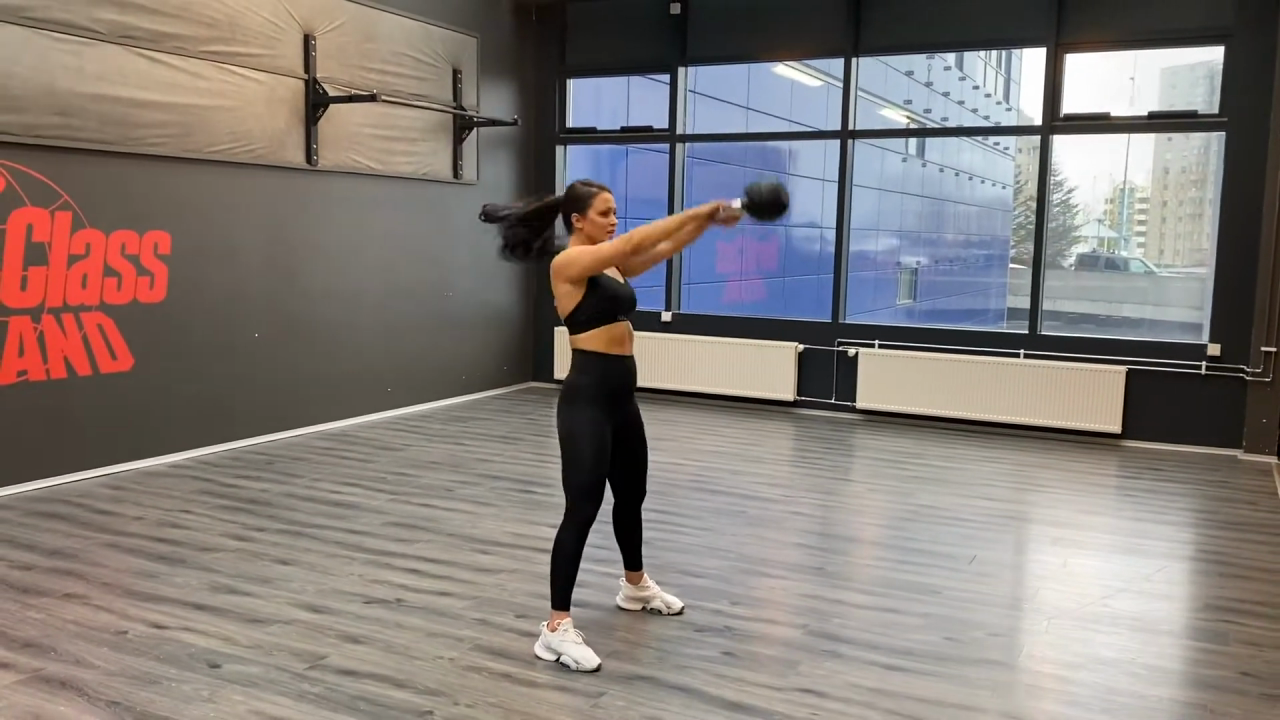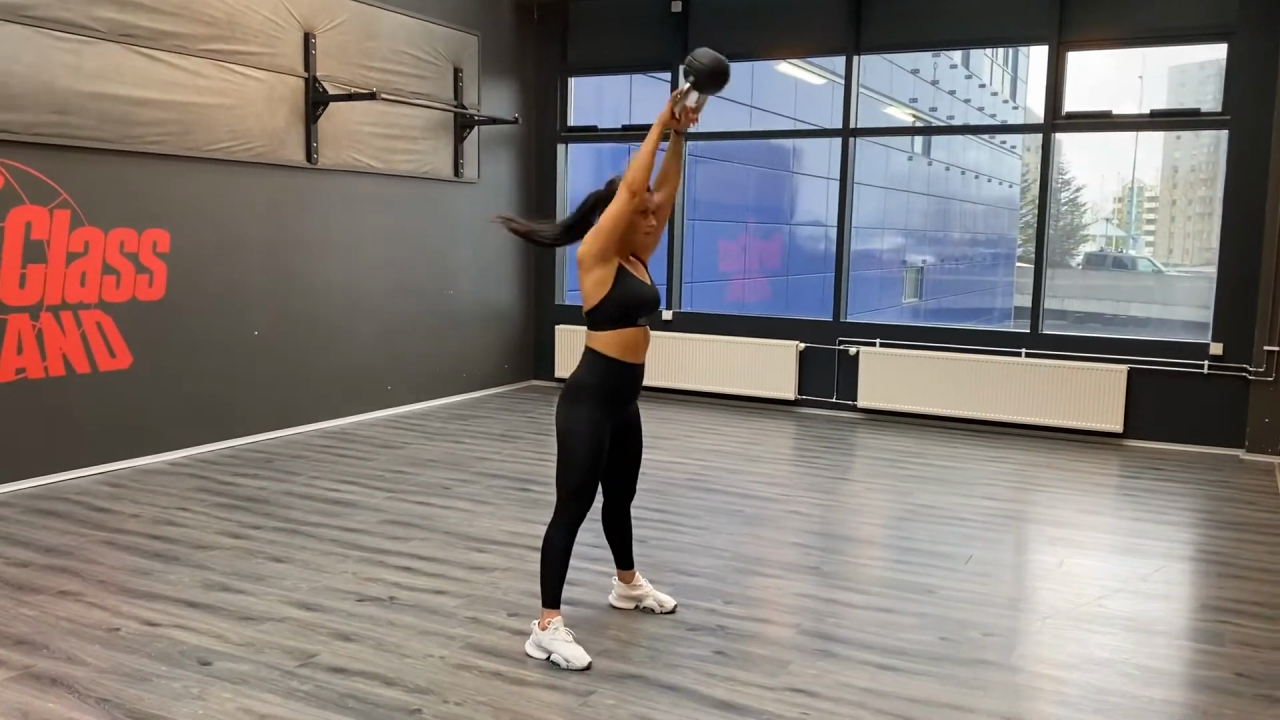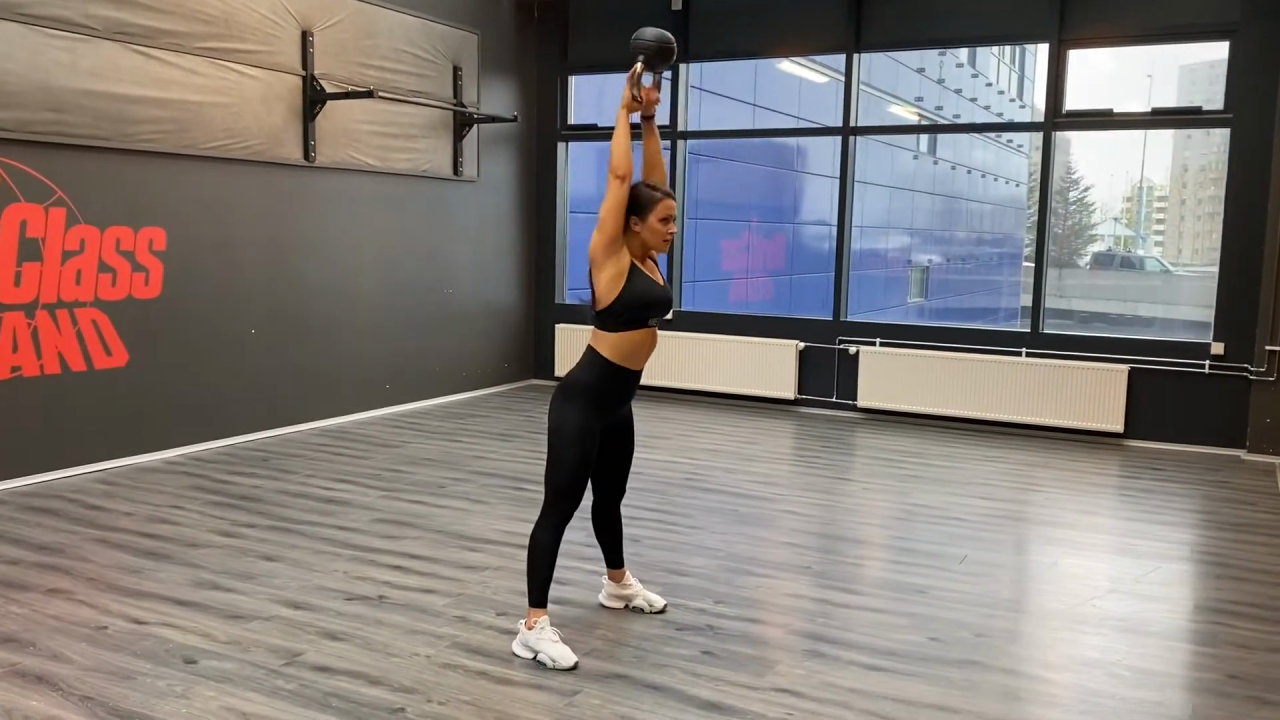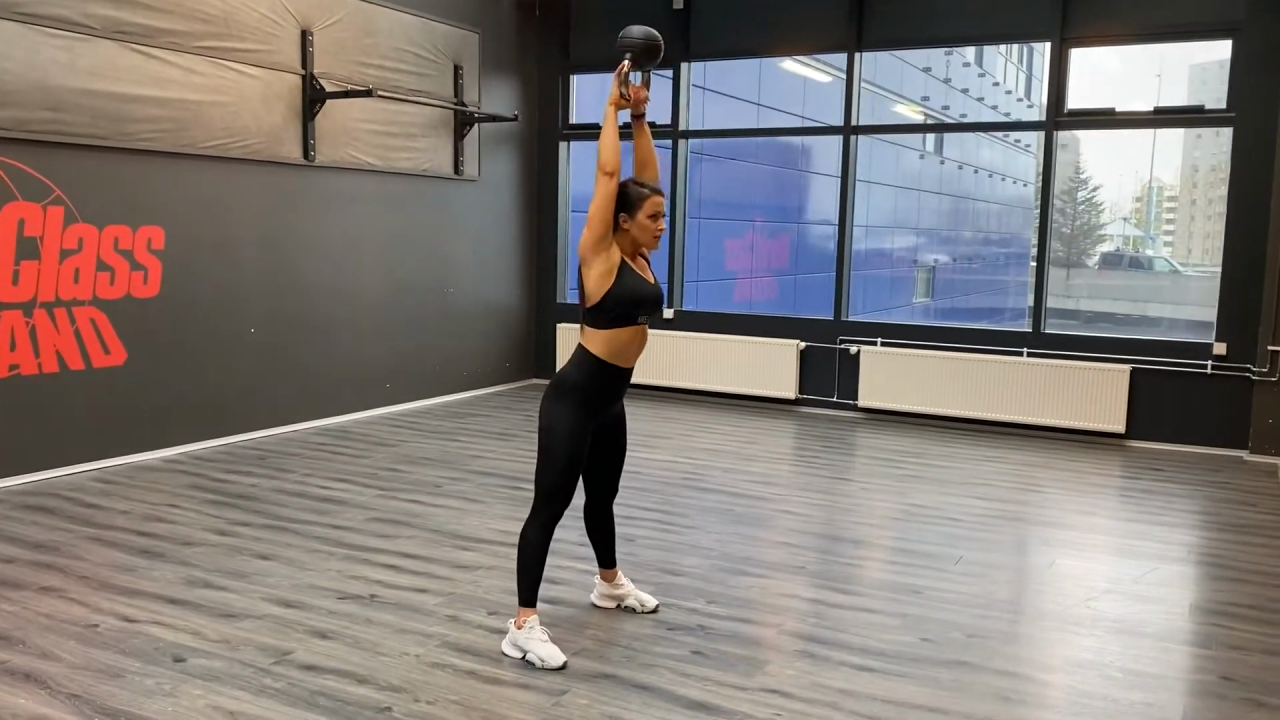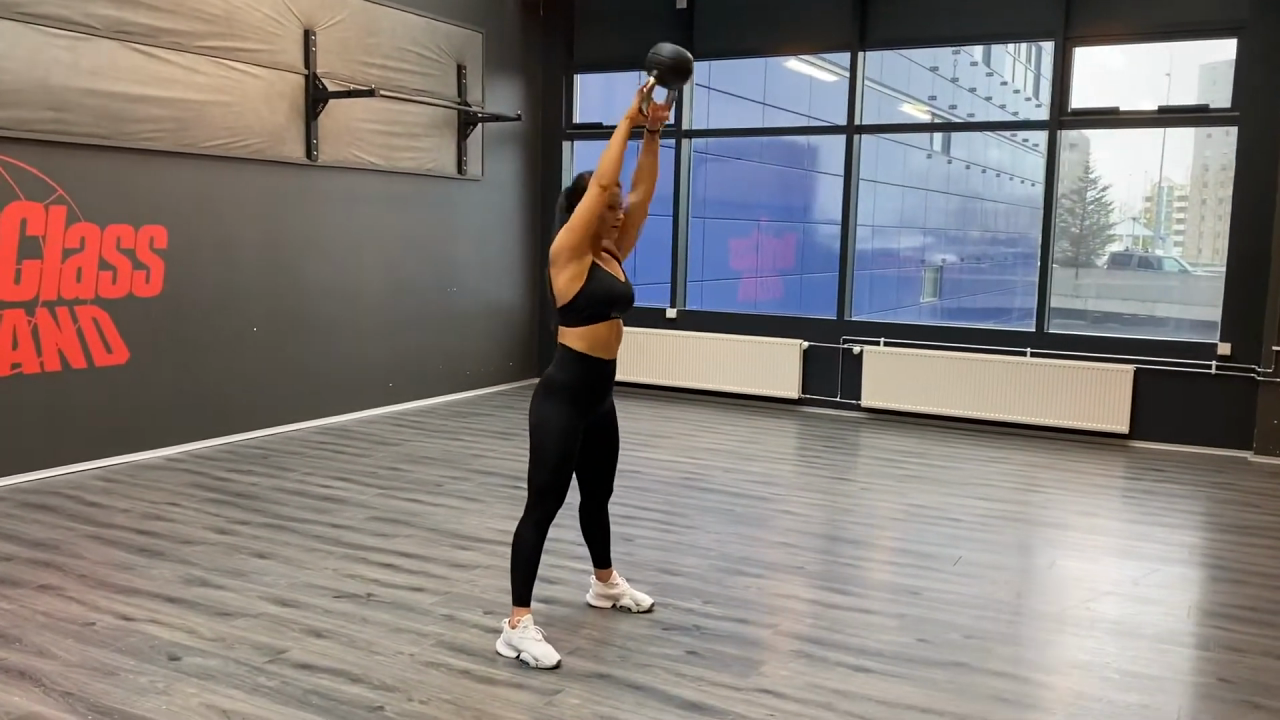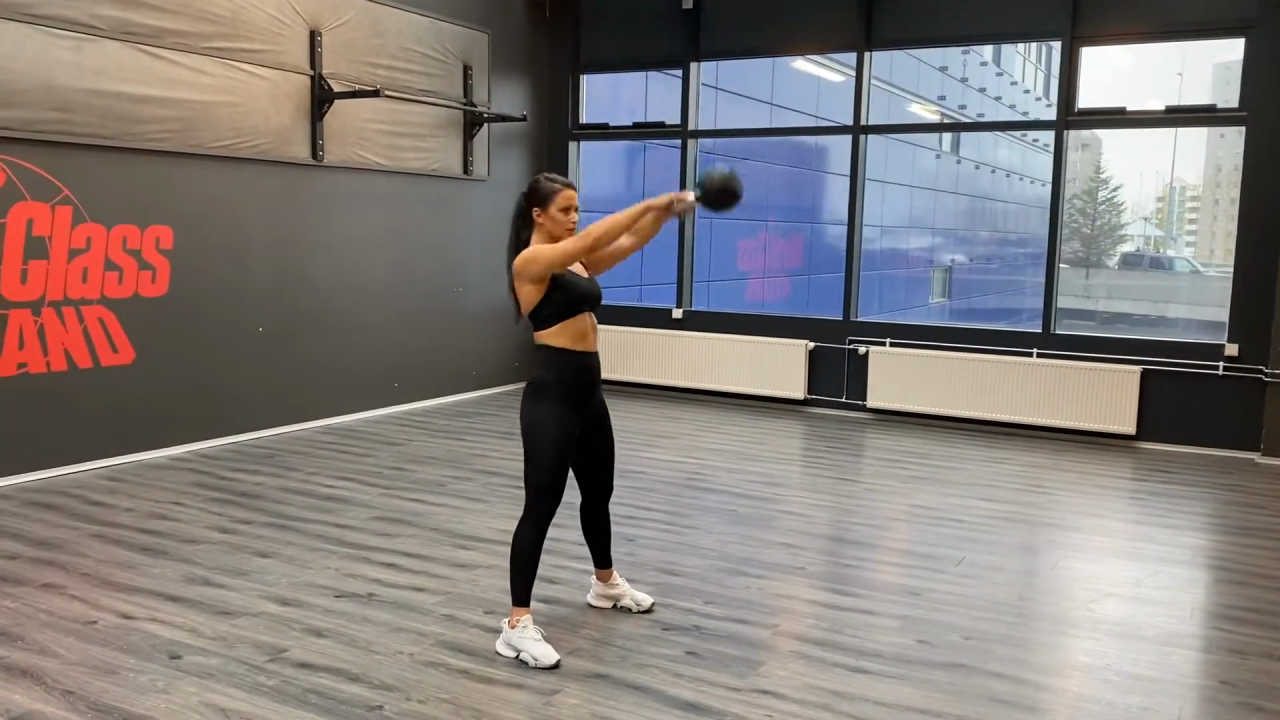
dt=0.2s
person 1, frame 1
left shoulder: (612, 266)
right shoulder: (568, 264)
left elbow: (663, 246)
right elbow: (630, 242)
left wrist: (706, 220)
right wrist: (697, 213)
left hip: (622, 397)
right hip: (587, 399)
left knee: (631, 496)
right knee: (582, 510)
left ankle: (635, 585)
right ankle: (556, 630)
person 1, frame 2
left shoulder: (636, 258)
right shoulder: (597, 256)
left elbow: (665, 192)
right elbow: (630, 190)
left wrist: (677, 139)
right wrist: (658, 128)
left hip: (624, 400)
right hip: (589, 400)
left knee: (620, 499)
right knee: (573, 507)
left ankle: (627, 585)
right ankle: (547, 626)
person 1, frame 3
left shoulder: (649, 259)
right shoulder: (611, 257)
left elbow: (655, 181)
right elbow: (619, 178)
left wrist: (651, 121)
right wrist: (623, 112)
left hip: (618, 401)
right hip: (582, 399)
left knee: (610, 498)
right knee: (560, 507)
left ankle: (617, 584)
right ankle: (533, 626)
person 1, frame 4
left shoulder: (640, 259)
right shoulder: (598, 255)
left elbow: (647, 183)
right elbow: (608, 179)
left wrist: (640, 120)
right wrist: (611, 109)
left hip: (610, 399)
right hip: (574, 398)
left knee: (603, 497)
right knee: (550, 505)
left ankle: (609, 584)
right ankle: (523, 626)
person 1, frame 5
left shoulder: (608, 257)
right shoulder: (567, 252)
left elbow: (640, 198)
right elbow: (601, 187)
left wrist: (651, 135)
right wrist: (627, 122)
left hip: (599, 394)
right hip: (561, 396)
left knee: (598, 492)
right knee: (545, 505)
left ankle: (604, 585)
right ankle: (517, 624)
person 1, frame 6
left shoulder: (574, 261)
right shoulder: (528, 260)
left elbow: (627, 245)
right elbow: (592, 239)
left wrist: (664, 212)
right wrist: (651, 202)
left hip: (588, 393)
right hip: (550, 395)
left knee: (599, 492)
right knee: (542, 504)
left ankle: (605, 584)
right ankle: (517, 625)
